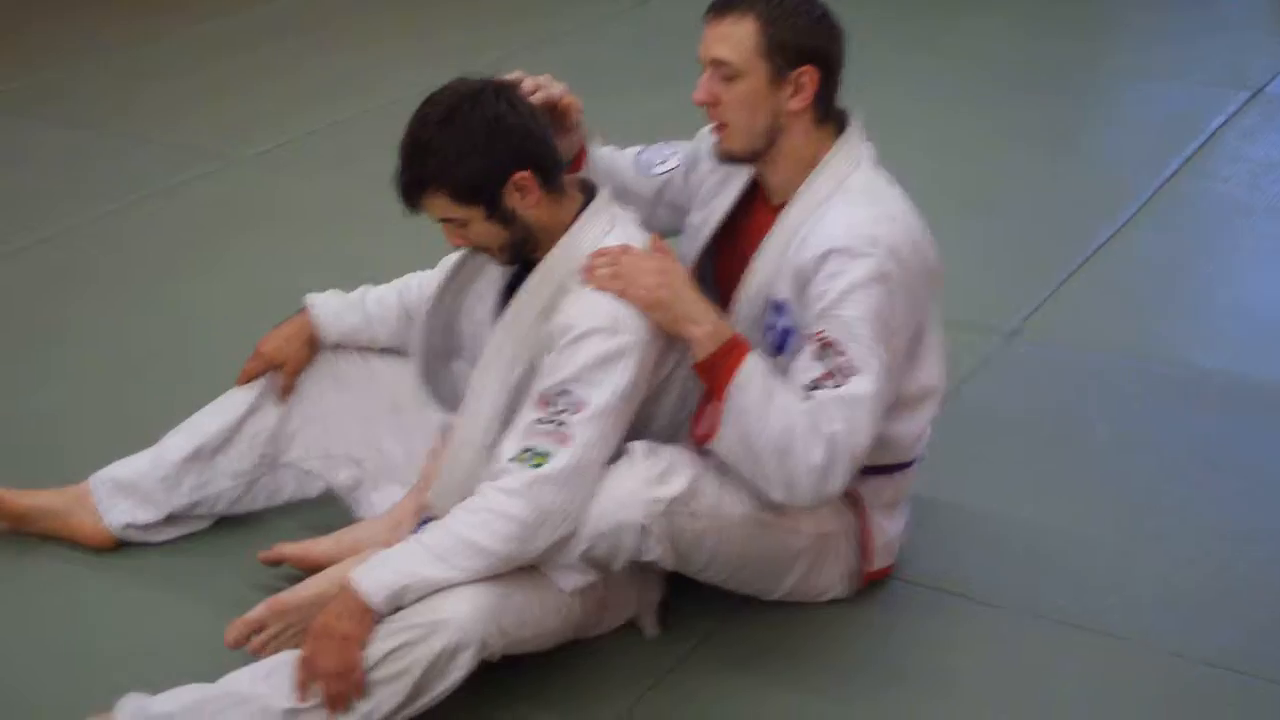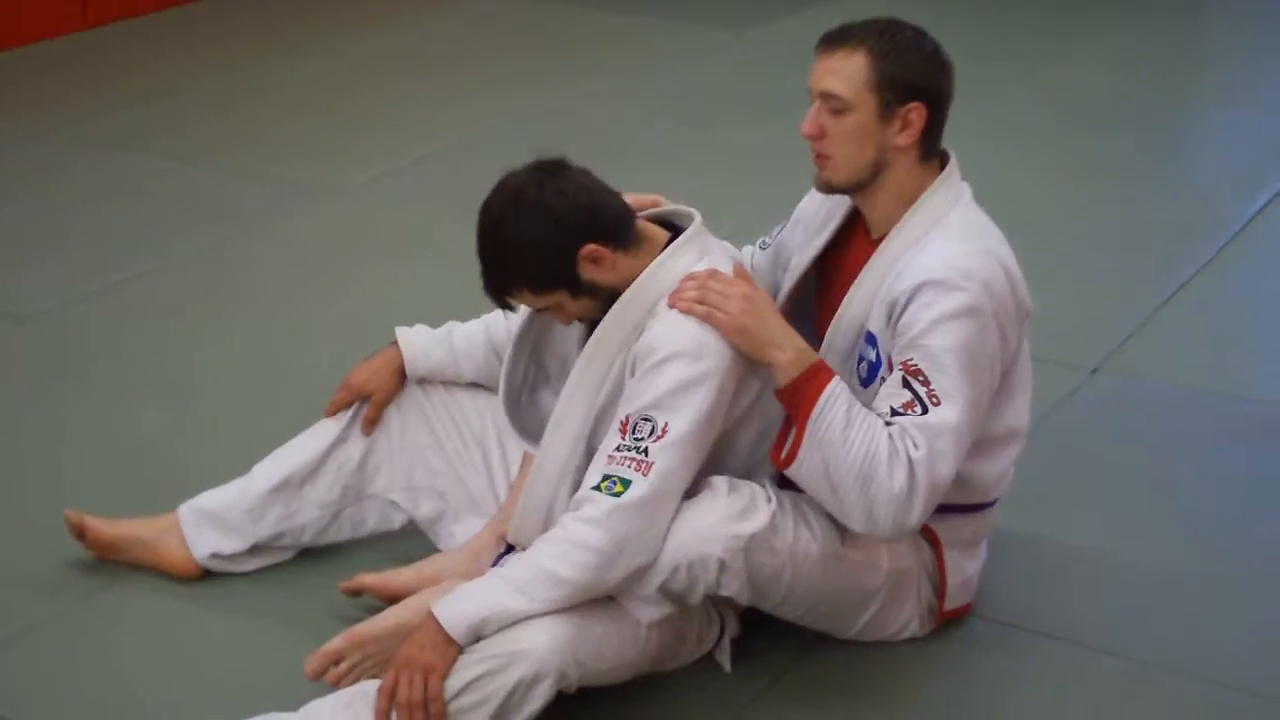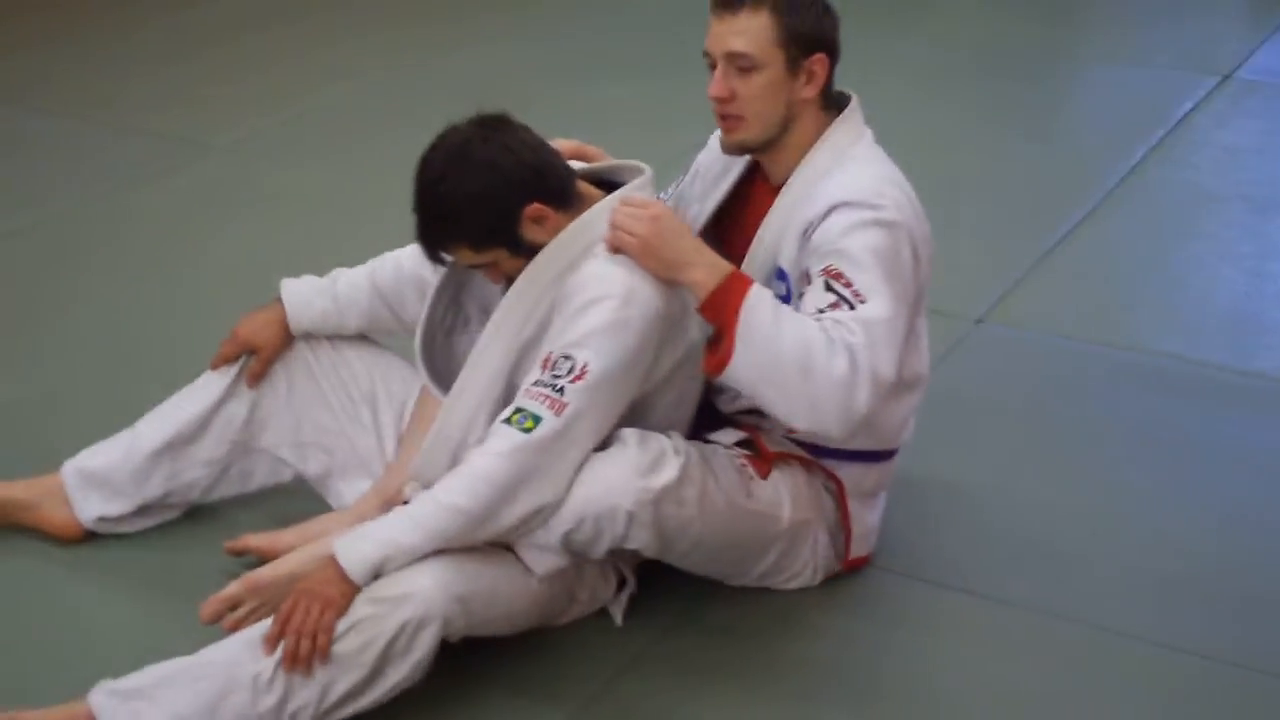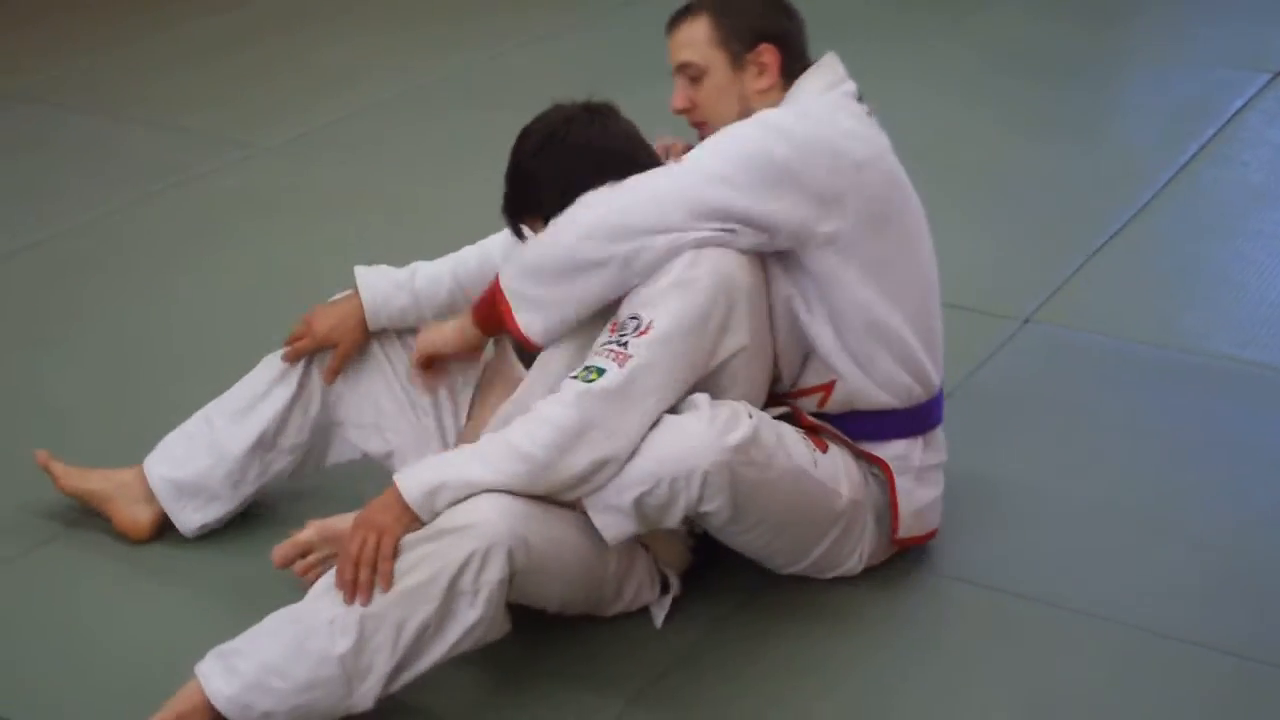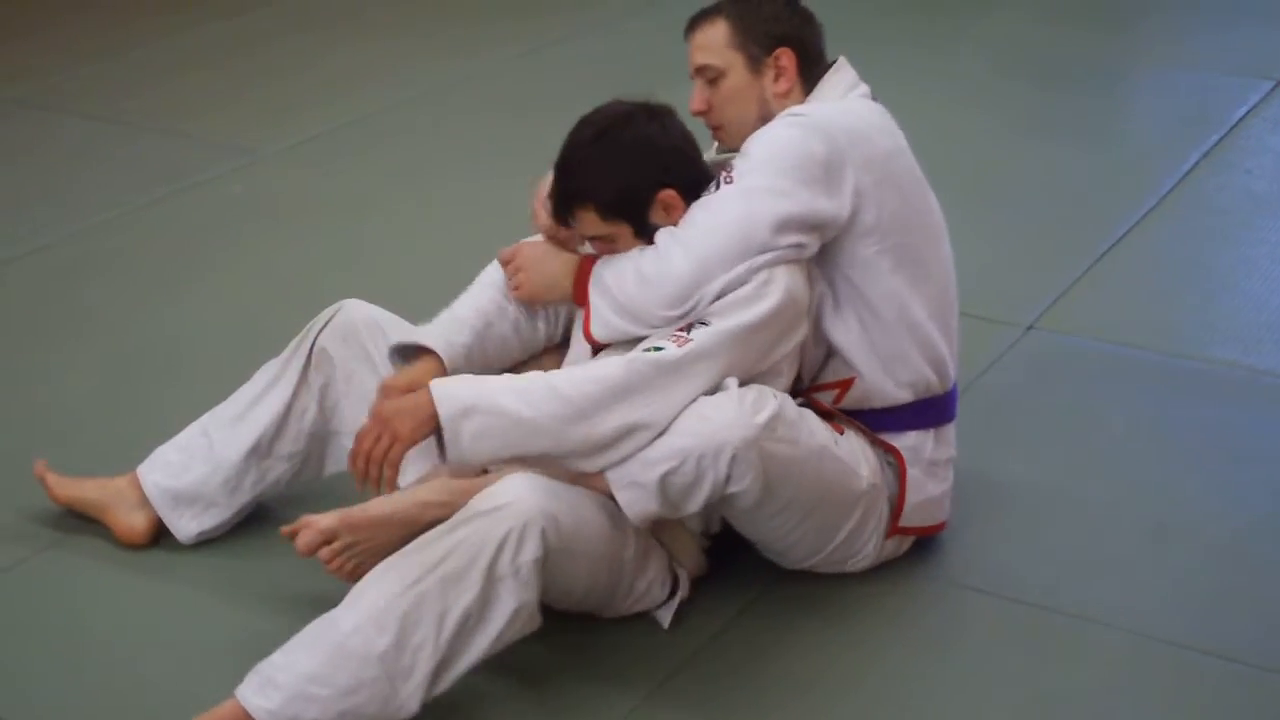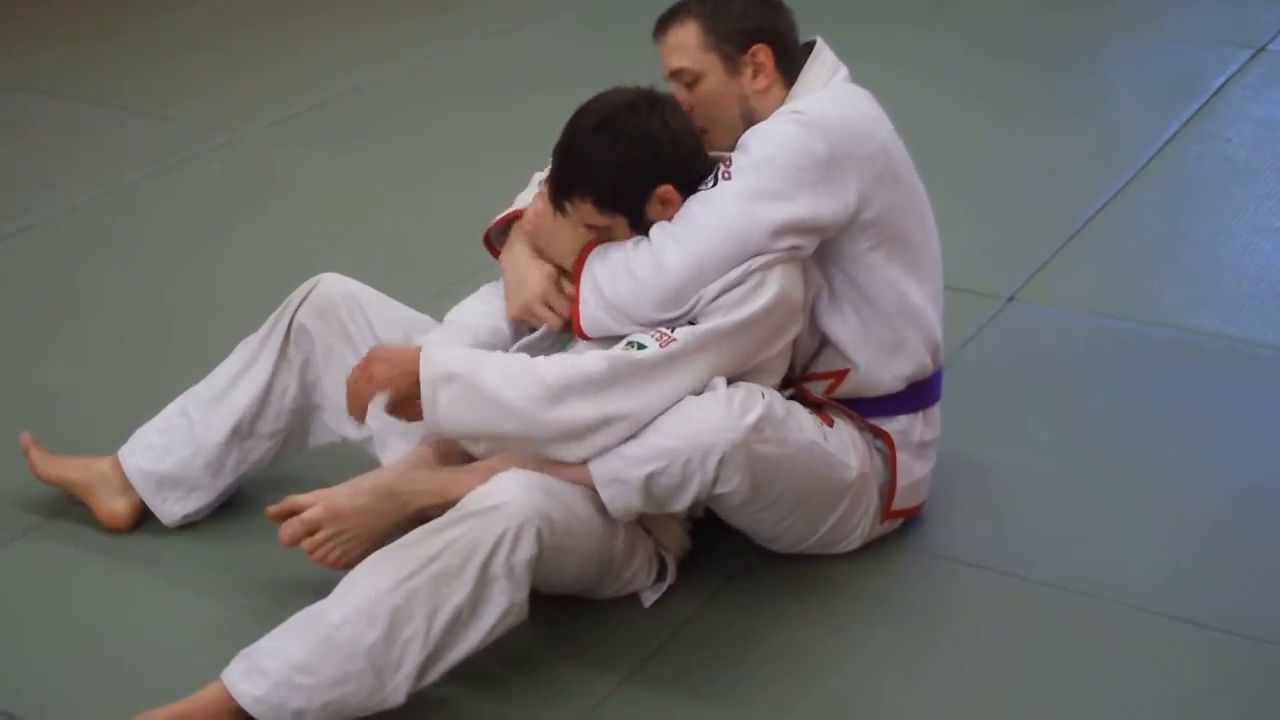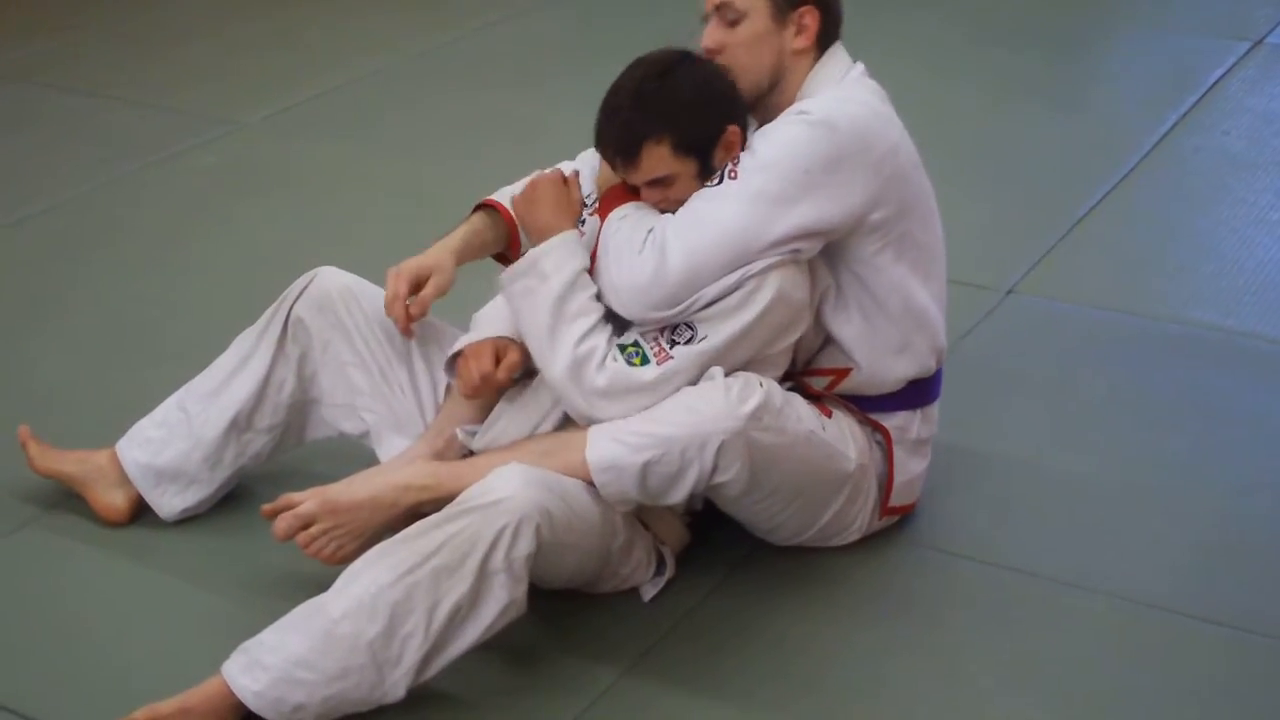
dt=0.7s
person 1, frame 1
left shoulder: (607, 315)
right shoulder: (531, 227)
left elbow: (529, 510)
right elbow: (444, 297)
left wrist: (367, 591)
right wrist: (316, 322)
left hip: (576, 548)
right hip: (489, 467)
left knee: (448, 618)
right knee: (306, 380)
right ankle: (107, 507)
person 1, frame 2
left shoulder: (689, 344)
right shoulder: (639, 249)
left elbow: (612, 537)
right elbow: (522, 335)
left wrist: (452, 623)
right wrist: (405, 355)
right hip: (581, 494)
left knee: (528, 647)
right knee: (392, 411)
right ankle: (193, 537)
person 1, frame 3
left shoulder: (618, 297)
right shoulder: (559, 204)
left elbow: (516, 475)
right elbow: (422, 277)
left wrist: (353, 564)
right wrist: (293, 309)
right hip: (474, 445)
left knee: (417, 593)
right knee: (283, 364)
right ankle: (80, 496)
person 1, frame 4
left shoulder: (704, 273)
right wrist: (366, 302)
left hip: (625, 536)
left knee: (485, 527)
right knee: (347, 346)
right ankle: (158, 491)
person 1, frame 5
left shoulder: (765, 290)
right shoulder: (643, 229)
left elbow: (617, 402)
left wrist: (442, 406)
right wrist: (424, 360)
left hip: (637, 537)
right hip: (547, 464)
left knee: (518, 511)
right knee: (351, 332)
right ankle: (152, 498)
person 1, frame 6
left shoulder: (760, 285)
right shoulder: (633, 214)
left elbow: (598, 402)
left wrist: (432, 361)
left hip: (618, 510)
left knee: (514, 506)
right knee: (331, 306)
right ankle: (134, 479)
person 1, frame 7
left shoulder: (767, 280)
right shoulder: (632, 181)
left elbow: (604, 395)
right elbow: (534, 304)
left wrist: (554, 245)
right wrist: (491, 346)
left hip: (615, 502)
right hip: (510, 417)
left knee: (512, 504)
right knee: (327, 300)
right ankle: (132, 472)
person 2, frame 1
left shoulder: (863, 248)
right shoulder: (735, 155)
left elbow: (813, 466)
right elbow: (622, 188)
left wrist: (700, 327)
right wrist: (566, 147)
left hip: (820, 518)
right hip: (729, 434)
left knee: (636, 492)
person 2, frame 2
left shoulder: (957, 282)
right shoulder: (841, 199)
left elbow: (893, 497)
right elbow: (756, 285)
left wrist: (784, 353)
left hip: (900, 556)
right hip: (817, 468)
left knee: (717, 531)
person 2, frame 3
left shoulder: (865, 211)
right shoulder: (740, 149)
left elbow: (839, 395)
right elbow: (664, 243)
left wrist: (700, 270)
left hip: (807, 493)
right hip: (712, 413)
left knee: (628, 483)
person 2, frame 4
left shoulder: (795, 143)
right shoulder: (814, 132)
left elbow: (613, 233)
left wrist: (479, 317)
right wrist: (668, 180)
left hip: (861, 486)
right hip: (796, 421)
left knee: (710, 442)
person 2, frame 5
left shoulder: (810, 140)
right shoulder: (829, 134)
left elbow: (675, 284)
left wrist: (571, 277)
left hip: (877, 478)
right hip: (826, 423)
left knee: (743, 420)
person 2, frame 6
left shoulder: (813, 135)
right shoulder: (786, 116)
left elbow: (654, 288)
right wrist: (521, 249)
left hip: (862, 454)
right hip: (787, 395)
left knee: (731, 423)
person 2, frame 7
left shoulder: (832, 130)
right shoulder: (770, 108)
left elbow: (653, 283)
right wrist: (457, 247)
left hip: (861, 450)
right hip: (787, 386)
left knee: (730, 411)
